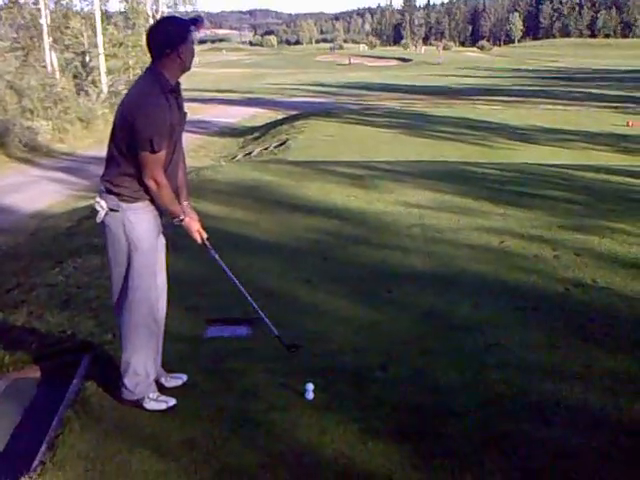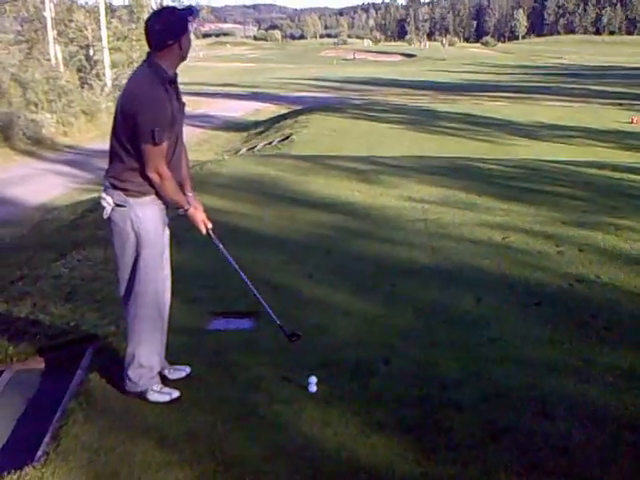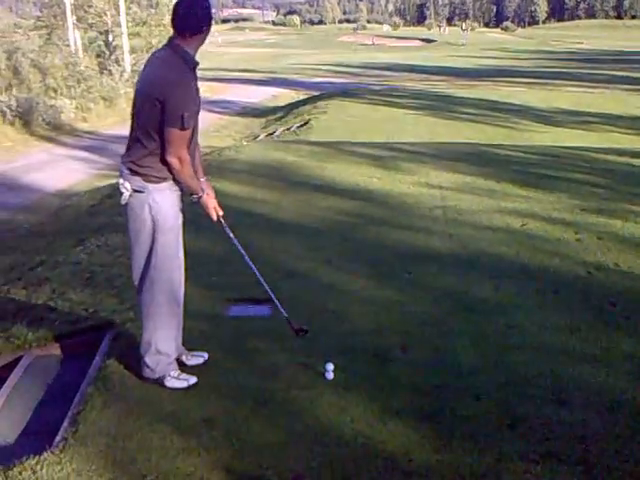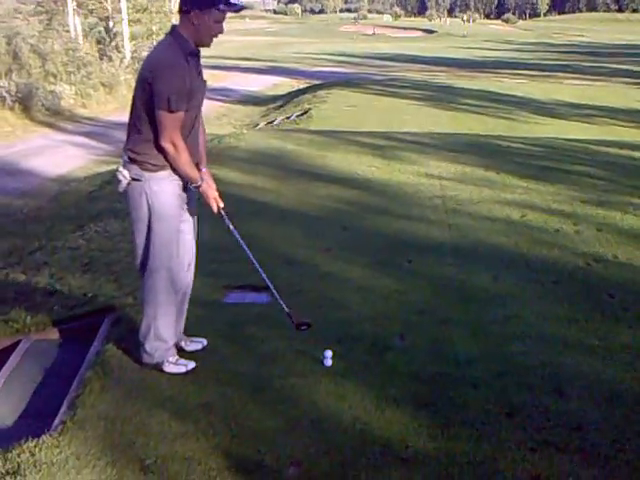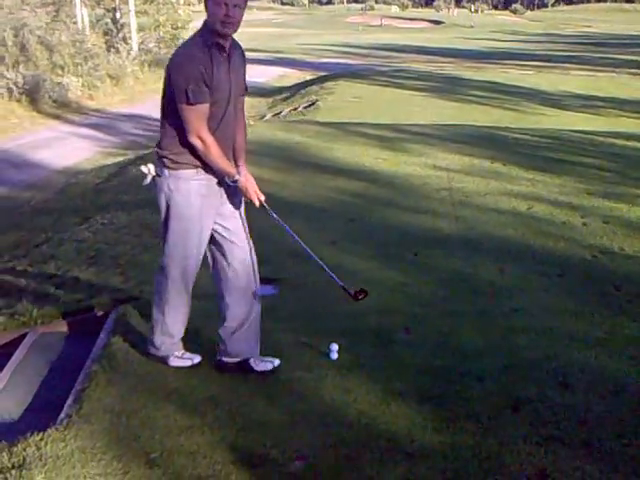
dt=0.5s
person 1, frame 1
left shoulder: (170, 89)
right shoulder: (149, 102)
left elbow: (176, 150)
right elbow: (152, 177)
left wrist: (185, 203)
right wrist: (182, 217)
left hip: (147, 205)
right hip: (130, 208)
left knee: (154, 294)
right knee: (141, 298)
left ankle: (151, 369)
right ankle: (137, 385)
person 1, frame 2
left shoulder: (166, 80)
right shoulder: (149, 94)
left elbow: (176, 143)
right elbow: (155, 169)
left wrist: (190, 194)
right wrist: (187, 208)
left hip: (150, 199)
right hip: (135, 203)
left knee: (157, 287)
right knee: (146, 292)
left ankle: (154, 362)
right ankle: (140, 377)
person 1, frame 3
left shoulder: (166, 59)
right shoulder: (180, 81)
right elbow: (175, 156)
left wrist: (202, 180)
right wrist: (200, 193)
left hip: (155, 181)
right hip: (152, 186)
left knee: (170, 274)
right knee: (160, 277)
left ankle: (170, 347)
right ankle: (158, 363)
person 1, frame 4
left shoulder: (186, 54)
right shoulder: (169, 63)
right elbow: (169, 142)
left wrist: (204, 171)
right wrist: (200, 183)
left hip: (173, 174)
right hip: (154, 177)
left knee: (182, 259)
right knee: (163, 266)
left ankle: (172, 332)
right ankle: (158, 348)
person 1, frame 5
left shoulder: (236, 53)
right shoulder: (189, 58)
right elbow: (198, 136)
left wrist: (241, 168)
right wrist: (238, 176)
left hip: (219, 177)
right hip: (187, 178)
left knee: (240, 262)
right knee: (181, 266)
left ankle: (237, 351)
right ankle: (165, 344)
